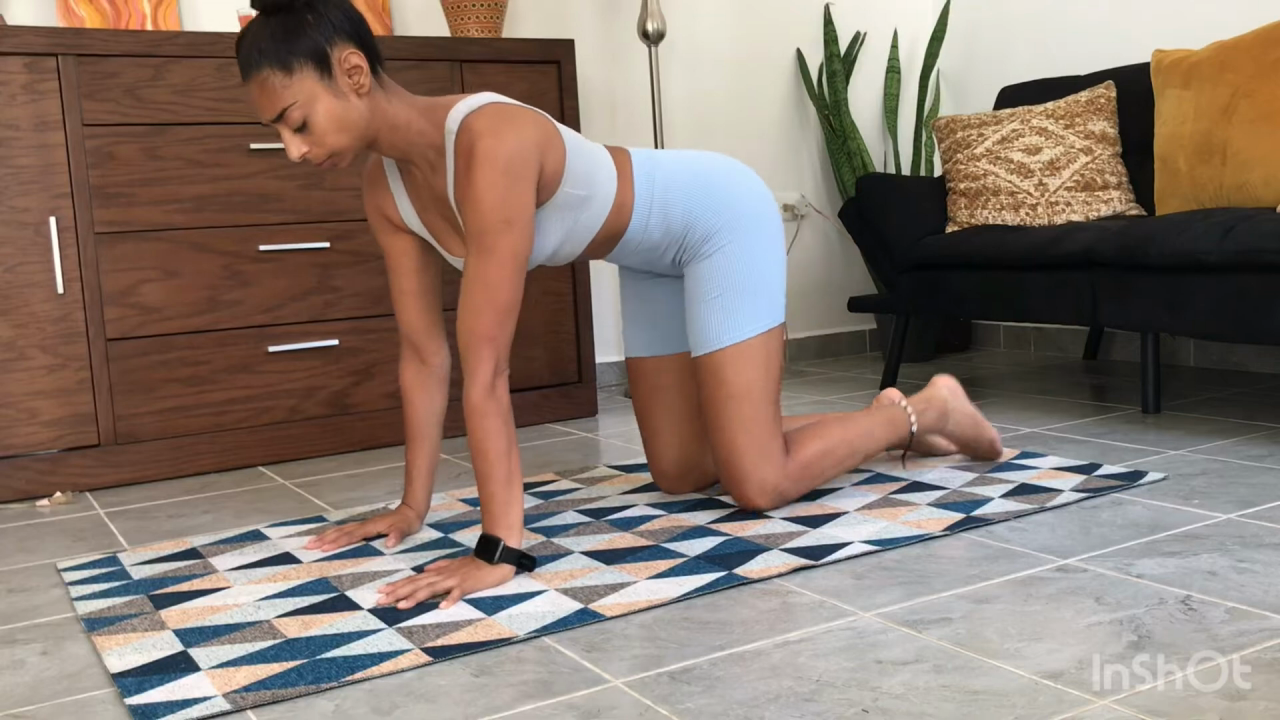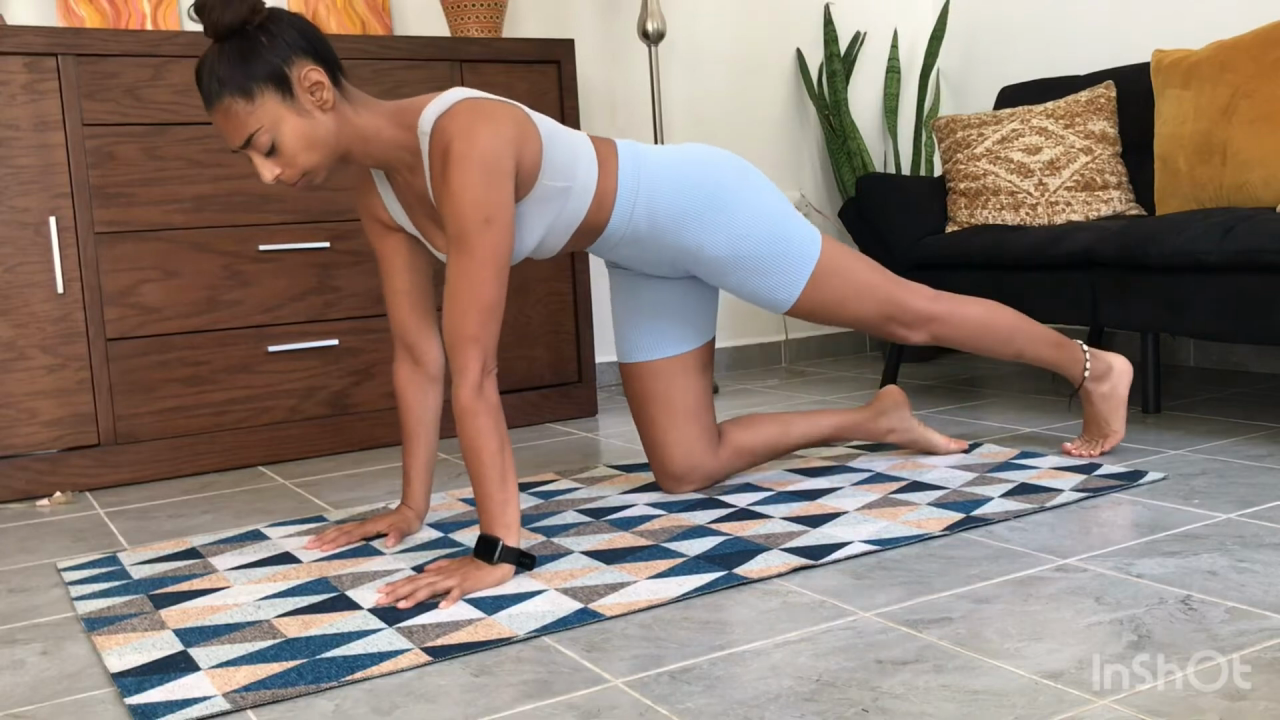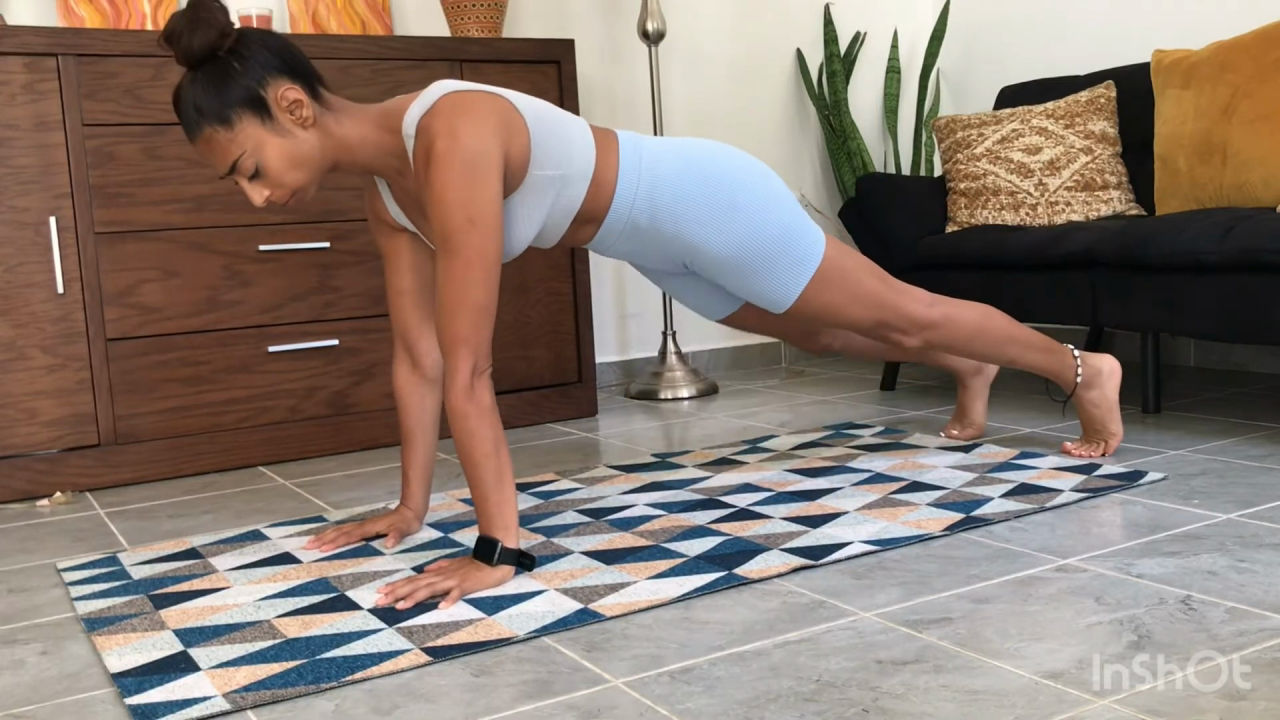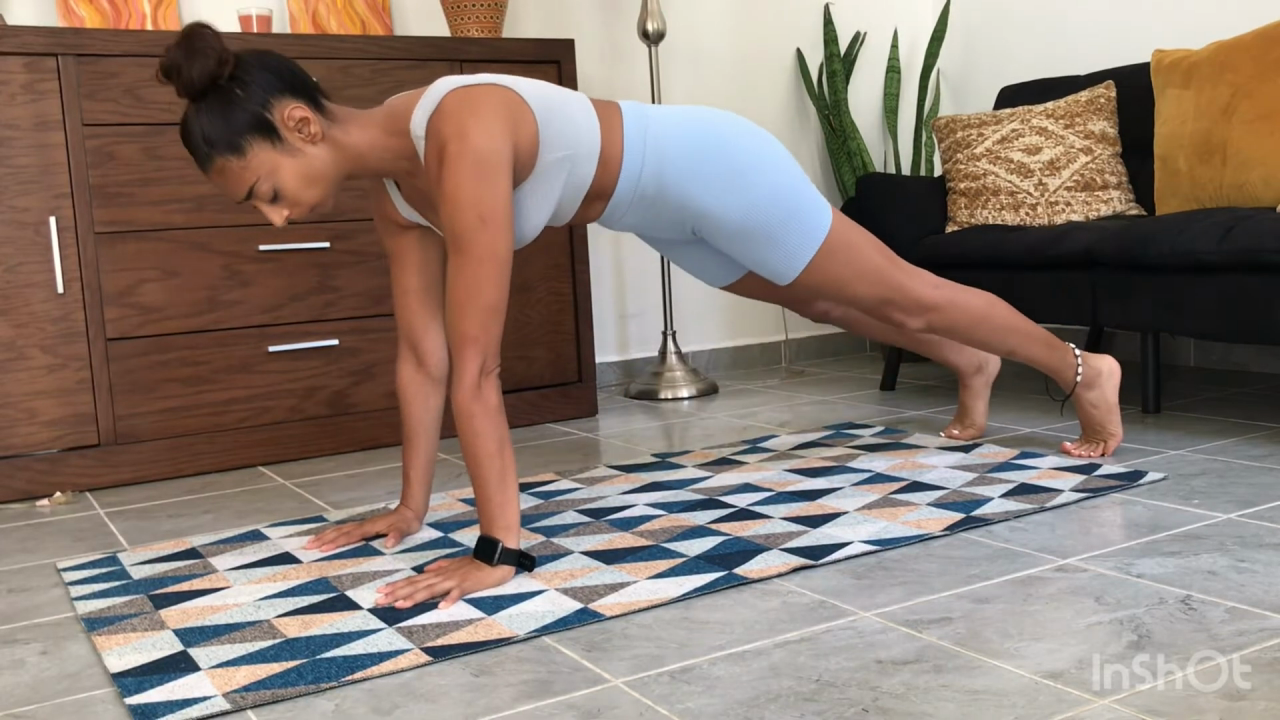
dt=0.7s
person 1, frame 1
left shoulder: (491, 141)
right shoulder: (385, 186)
left elbow: (484, 368)
right elbow: (424, 355)
left wrist: (501, 546)
right wrist: (413, 506)
left hip: (721, 215)
right hip: (656, 256)
left knee: (758, 485)
right knee: (680, 473)
left ankle: (925, 410)
right ankle: (882, 419)
person 1, frame 2
left shoulder: (462, 141)
right shoulder: (377, 192)
left elbow: (473, 370)
right elbow: (418, 356)
left wrist: (500, 547)
right wrist: (412, 506)
left hip: (704, 208)
right hip: (646, 253)
left knee: (907, 313)
right knee: (685, 468)
left ankle: (1096, 368)
right ankle: (877, 418)
person 1, frame 3
left shoulder: (452, 139)
right shoulder: (385, 184)
left elbow: (467, 371)
right elbow: (417, 356)
left wrist: (499, 548)
right wrist: (409, 507)
left hip: (706, 203)
right hip: (659, 241)
left knee: (901, 314)
right knee: (823, 331)
left ankle: (1082, 371)
right ankle: (967, 369)
person 1, frame 4
left shoulder: (461, 138)
right shoulder: (390, 176)
left elbow: (477, 368)
right elbow: (424, 354)
left wrist: (499, 548)
right wrist: (411, 505)
left hip: (712, 170)
right hip: (666, 210)
left knee: (900, 292)
right knee: (818, 299)
left ankle: (1082, 372)
right ankle: (969, 366)
